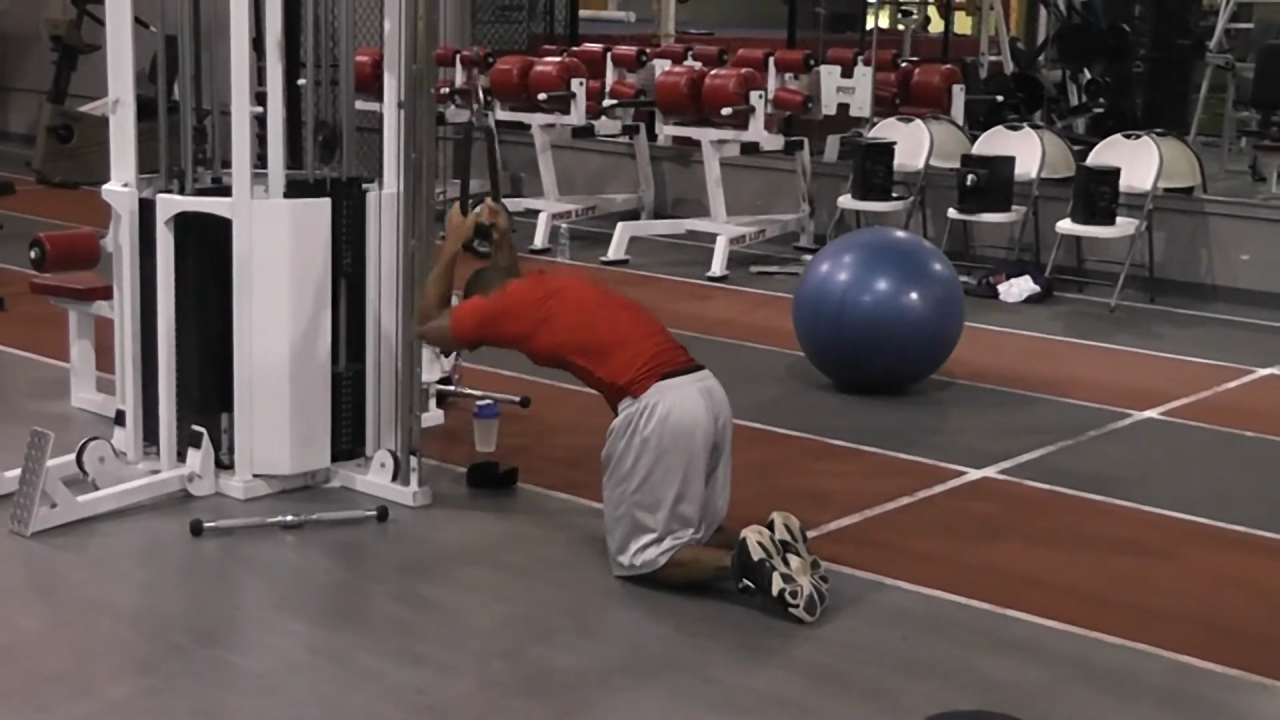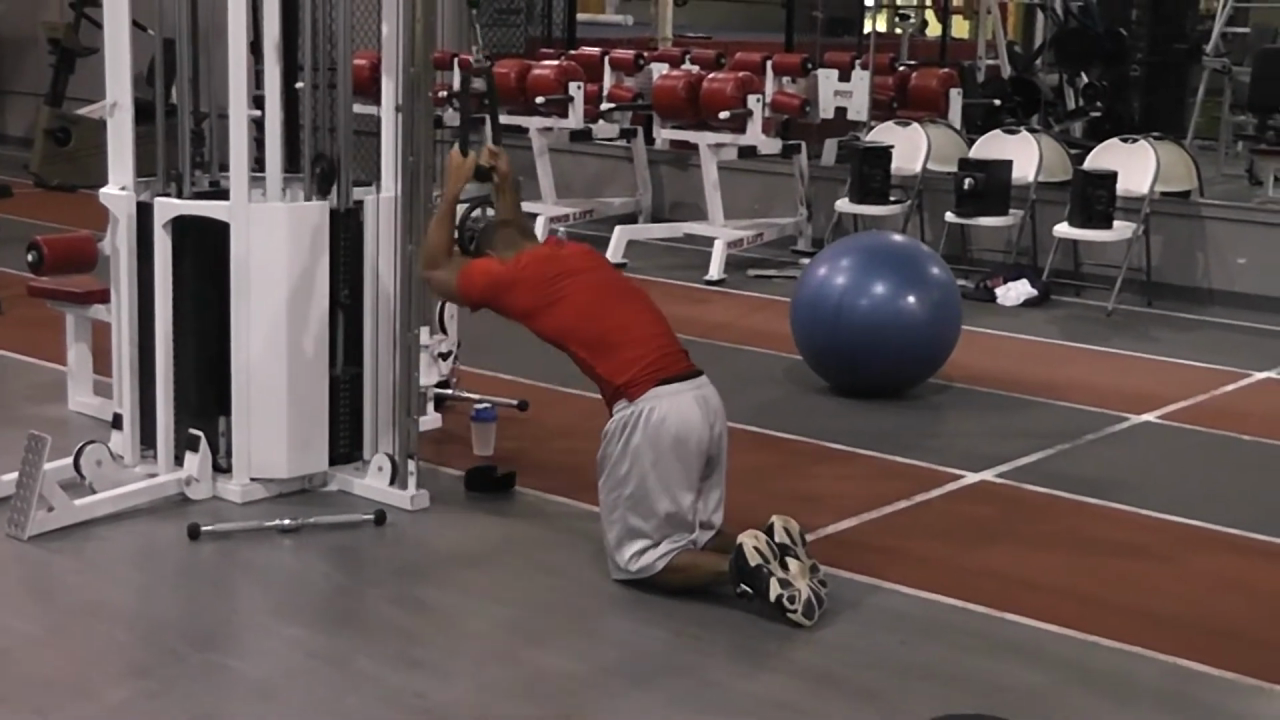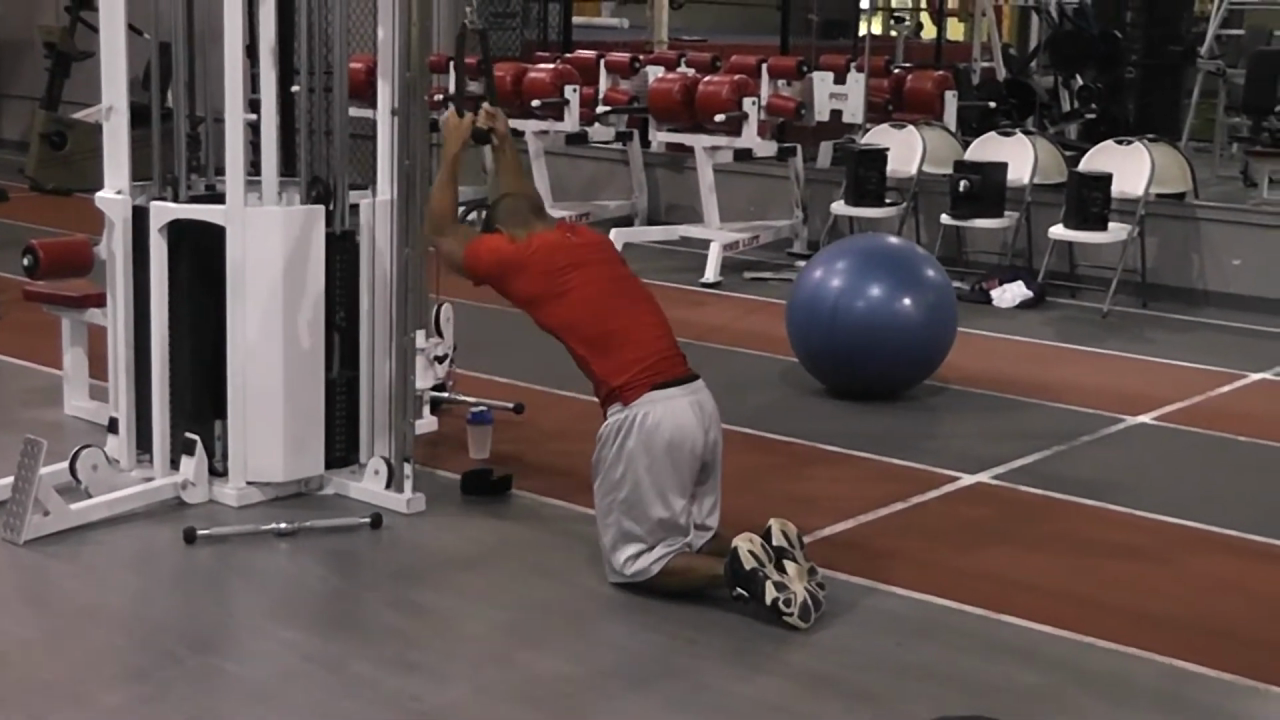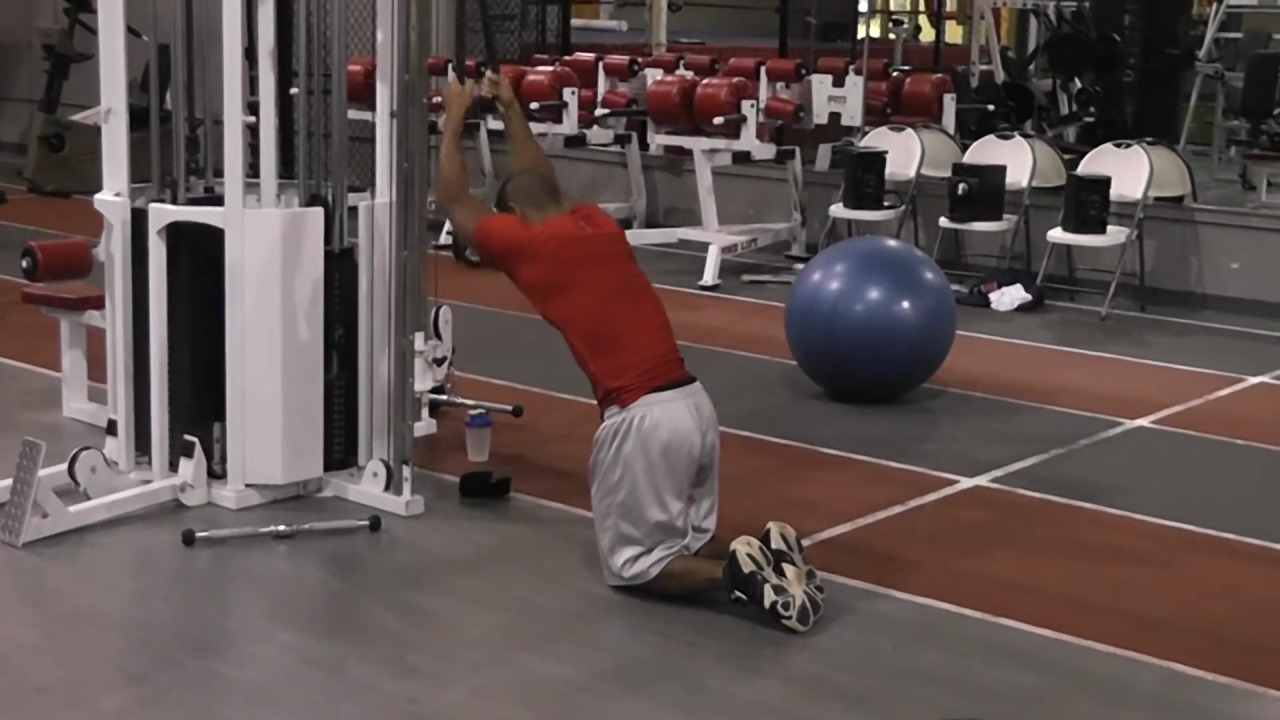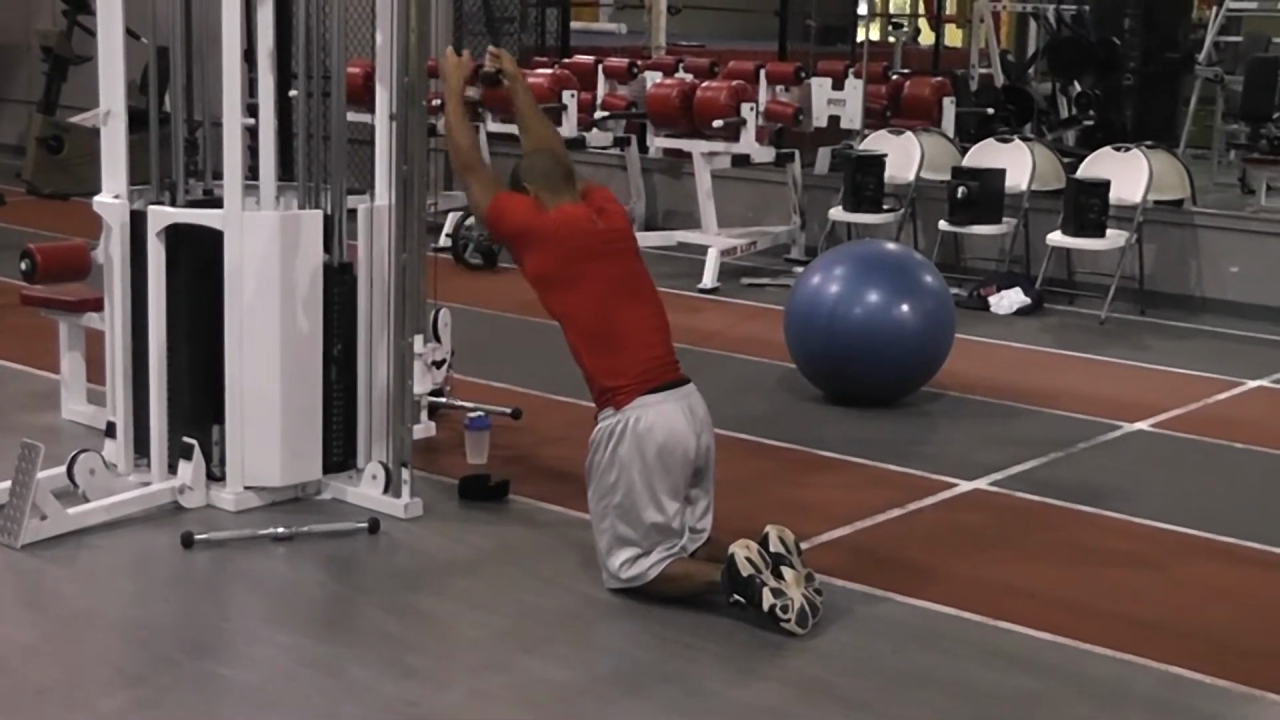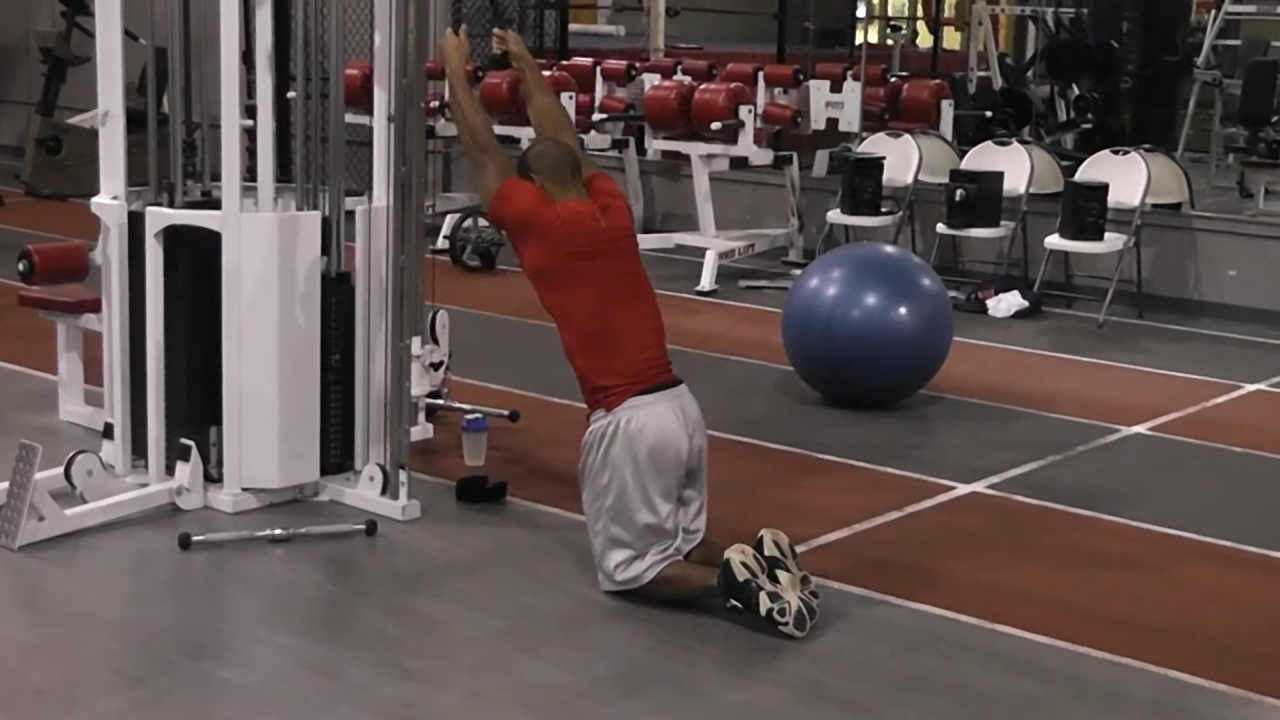
dt=0.3s
person 1, frame 1
left shoulder: (500, 305)
right shoulder: (556, 283)
left elbow: (429, 328)
left wrist: (451, 248)
right wrist: (502, 241)
left hip: (657, 408)
right hip: (705, 392)
left knee: (639, 557)
right knee: (693, 532)
left ankle: (743, 560)
right ankle: (768, 537)
person 1, frame 2
left shoulder: (511, 274)
right shoulder: (574, 253)
left elbow: (434, 270)
left wrist: (452, 191)
right wrist: (504, 186)
left hip: (652, 413)
right hip: (702, 396)
left knee: (636, 560)
right knee: (692, 536)
left ankle: (740, 566)
right ankle: (767, 544)
person 1, frame 3
left shoulder: (519, 258)
right shoulder: (586, 237)
left elbow: (441, 235)
right elbow: (528, 211)
left wrist: (452, 152)
right wrist: (504, 146)
left hip: (644, 417)
right hip: (696, 401)
left knee: (632, 562)
right knee: (689, 539)
left ankle: (737, 569)
right ankle: (764, 547)
person 1, frame 4
left shoulder: (529, 243)
right shoulder: (599, 225)
left elbow: (452, 200)
right elbow: (539, 183)
left wrist: (454, 119)
right wrist: (510, 112)
left hip: (642, 420)
right hip: (694, 403)
left knee: (630, 565)
right knee: (687, 541)
left ankle: (734, 574)
right ankle: (762, 551)
person 1, frame 5
left shoulder: (539, 230)
right shoulder: (608, 212)
left elbow: (468, 167)
right elbow: (554, 160)
left wrist: (454, 88)
right wrist: (516, 85)
left hip: (635, 421)
right hip: (687, 405)
left knee: (630, 567)
right knee: (686, 543)
left ankle: (736, 576)
right ankle: (760, 552)
person 1, frame 6
left shoulder: (541, 223)
right shoulder: (613, 208)
left elbow: (482, 149)
right elbow: (565, 143)
left wrist: (456, 70)
right wrist: (525, 65)
left hip: (627, 422)
right hip: (679, 405)
left knee: (627, 568)
right knee: (680, 544)
left ankle: (731, 581)
right ankle: (758, 558)
